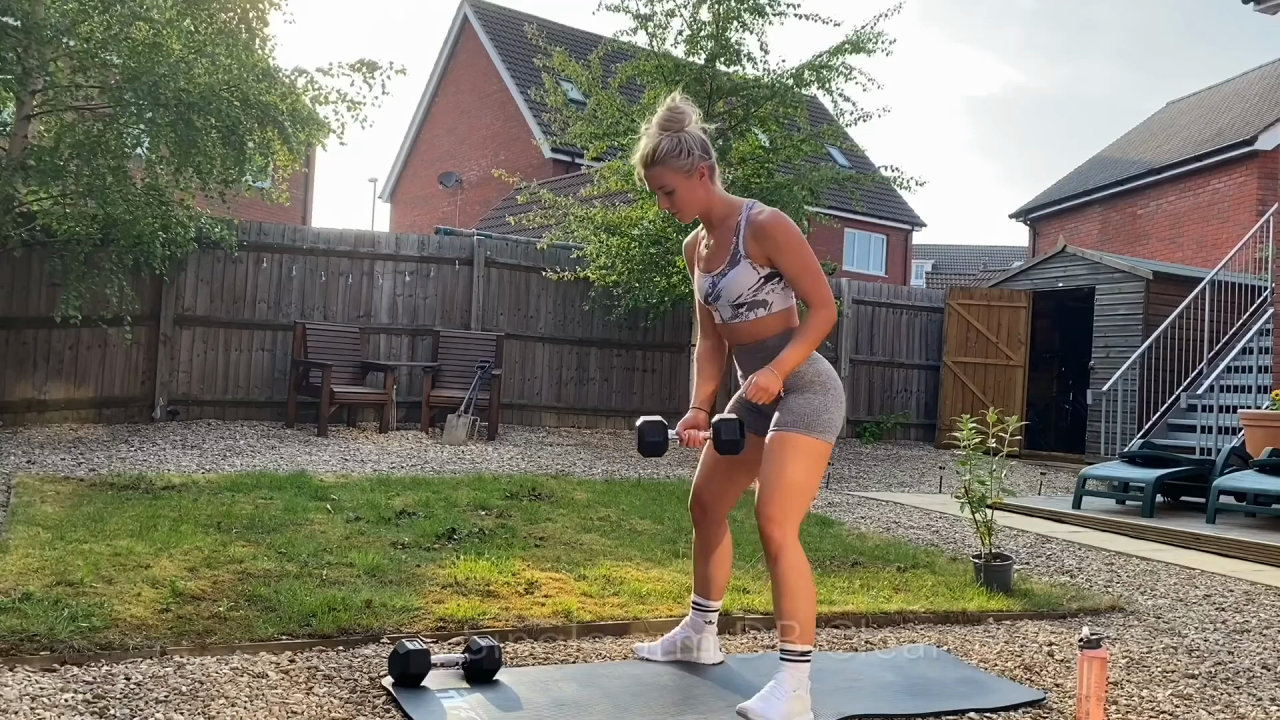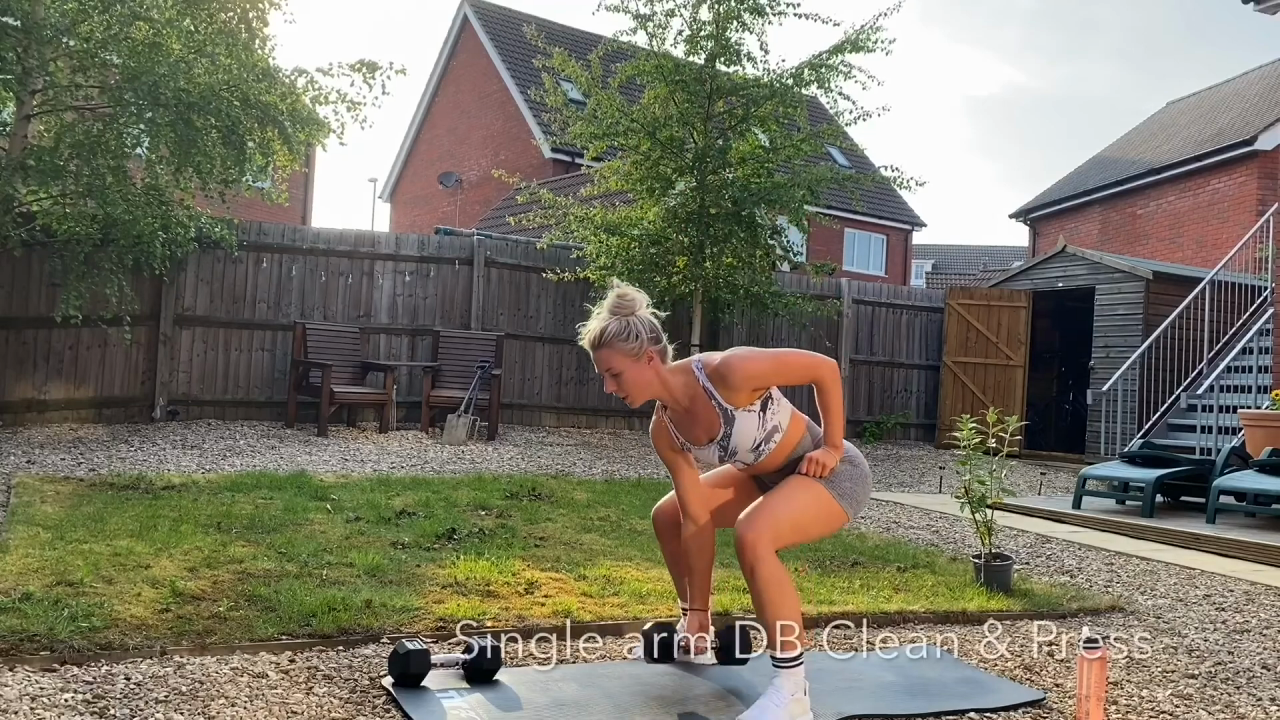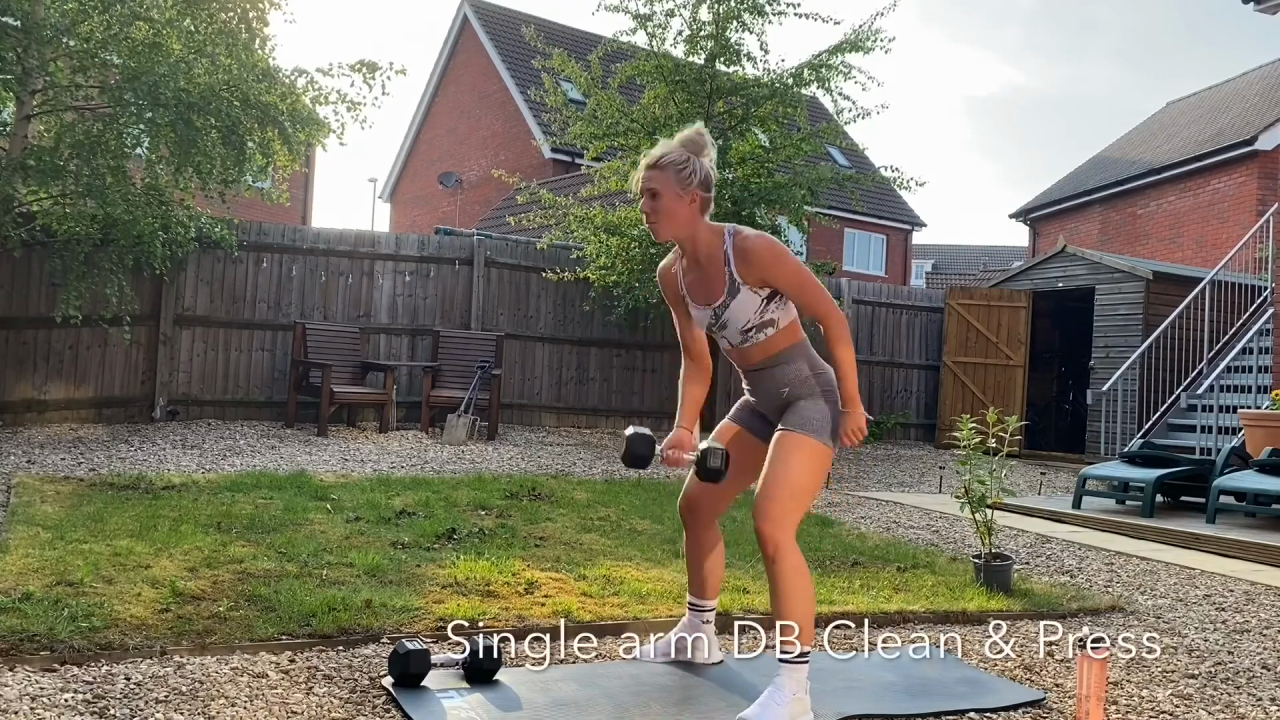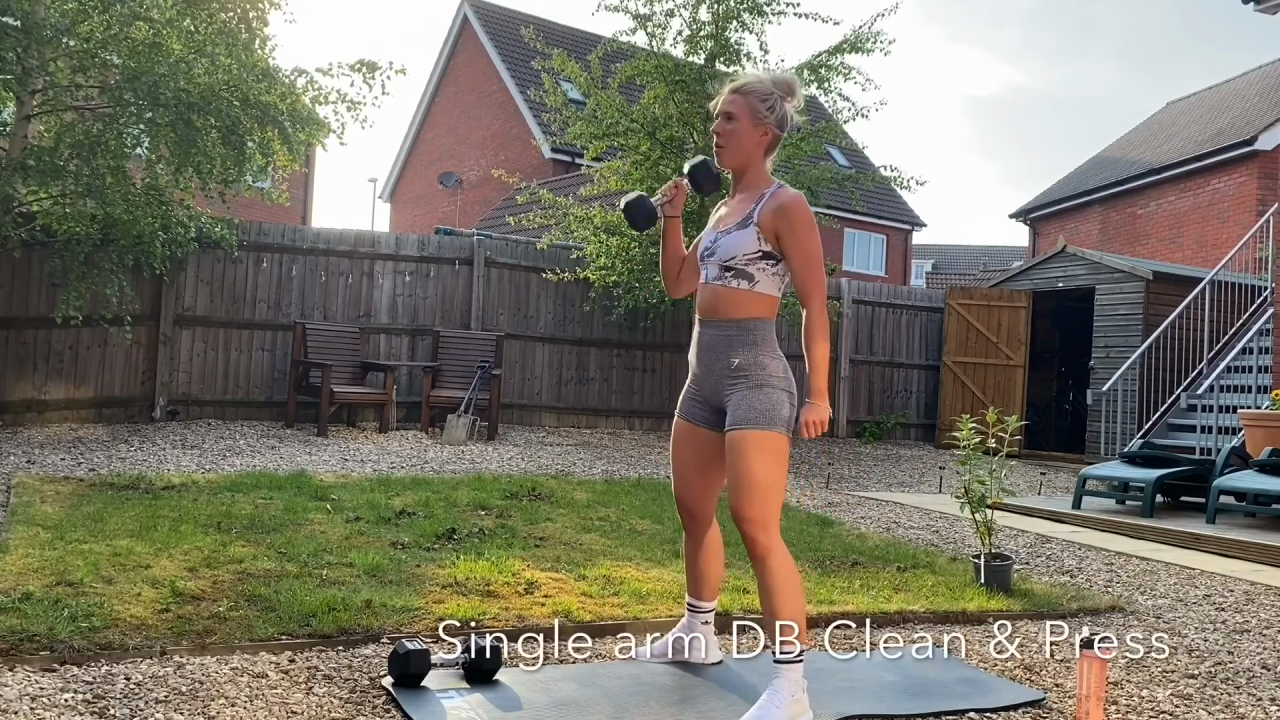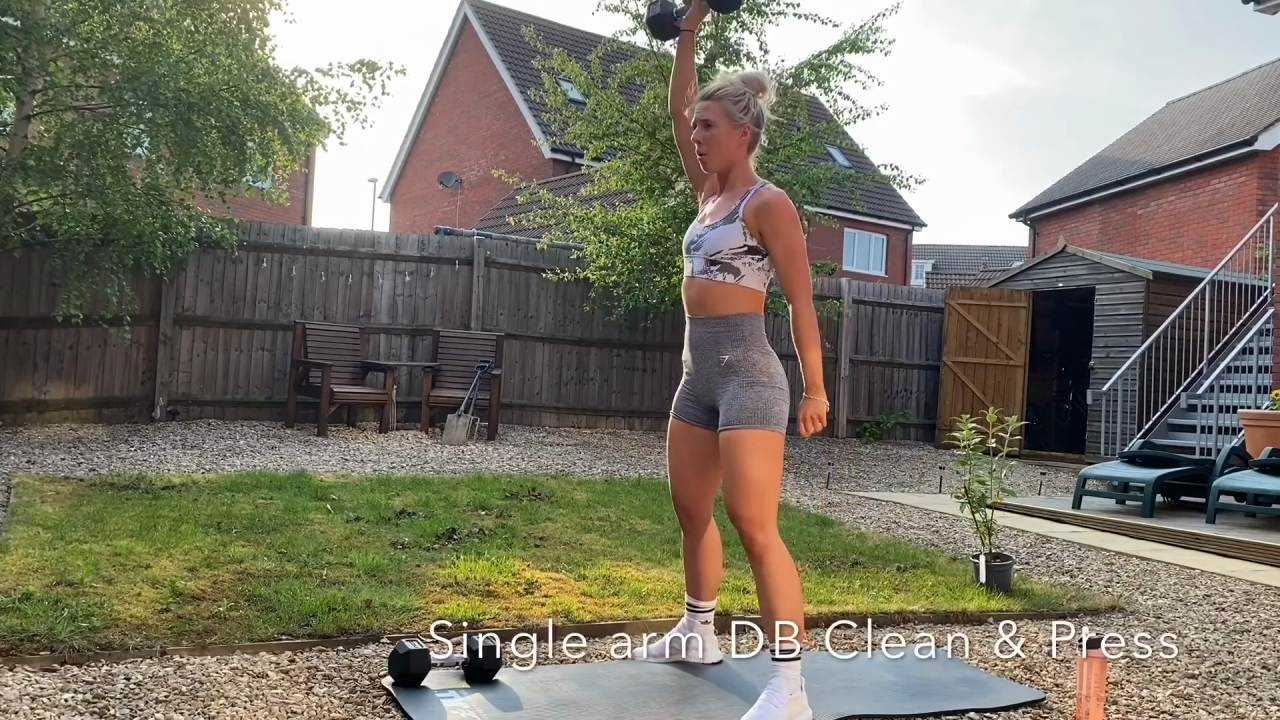
dt=0.5s
person 1, frame 1
left shoulder: (764, 225)
right shoulder: (696, 247)
left elbow: (824, 308)
right elbow: (710, 338)
left wrist: (777, 371)
right wrist: (698, 409)
left hip: (804, 389)
right hip: (755, 395)
left knee: (775, 525)
right knee: (706, 505)
right ankle: (700, 635)
person 1, frame 2
left shoulder: (728, 371)
right shoulder: (664, 430)
left elbow: (826, 369)
right elbow: (695, 517)
left wrist: (832, 445)
right wrist: (697, 610)
left hip: (833, 472)
right hip: (772, 475)
left knee: (753, 536)
right knee: (667, 518)
right ankle: (696, 639)
person 1, frame 3
left shoulder: (753, 249)
right shoulder: (672, 275)
left elbow: (832, 318)
right elbow: (695, 364)
left wrist: (850, 401)
right wrist: (684, 429)
left hip: (807, 394)
right hip: (758, 400)
left knee: (771, 528)
right knee: (695, 508)
right ankle: (698, 633)
person 1, frame 4
left shoulder: (785, 205)
right shoulder: (724, 206)
left elbow: (816, 305)
right elbow: (678, 286)
left wrist: (818, 394)
right wrist: (671, 220)
left hip: (755, 374)
right hip: (704, 375)
left knee: (756, 525)
right knee: (693, 509)
right ankle: (699, 634)
person 1, frame 5
left shoulder: (768, 204)
right shoulder: (711, 190)
left elbow: (803, 302)
right elbow: (677, 109)
left wrist: (815, 389)
left hip: (748, 374)
right hip: (698, 374)
left knee: (754, 526)
right knee: (690, 509)
right ankle: (698, 633)
